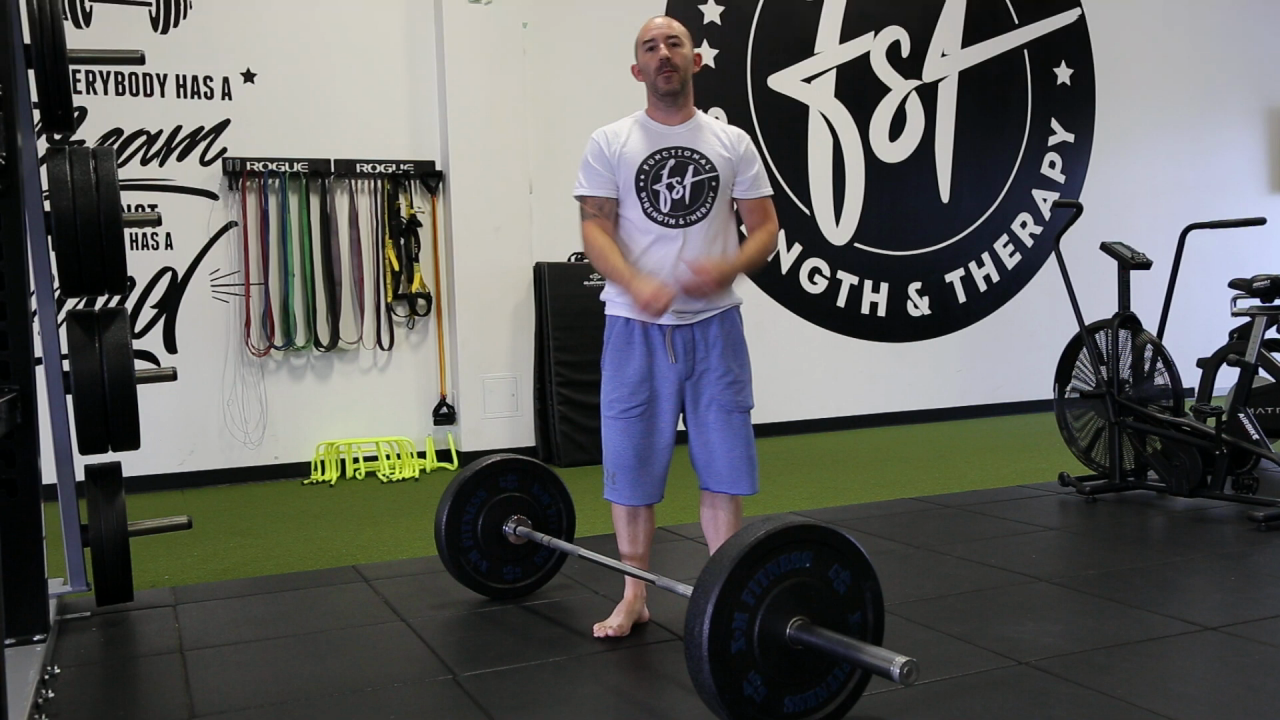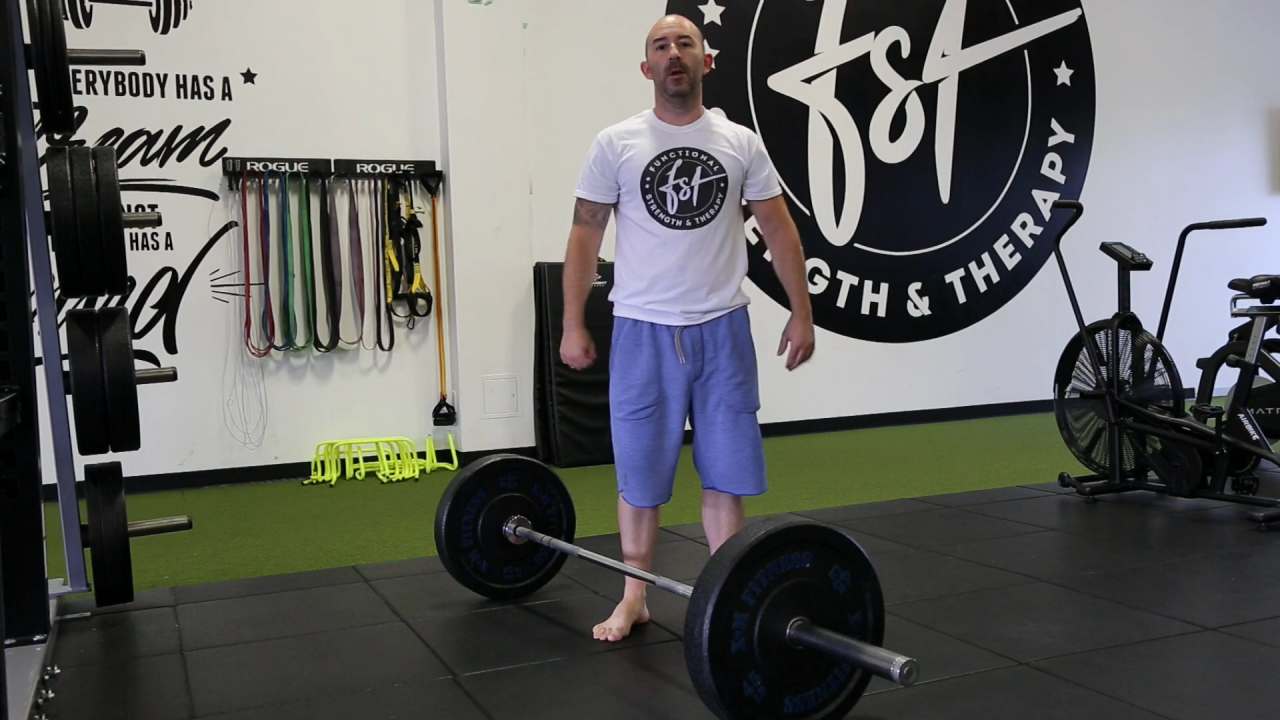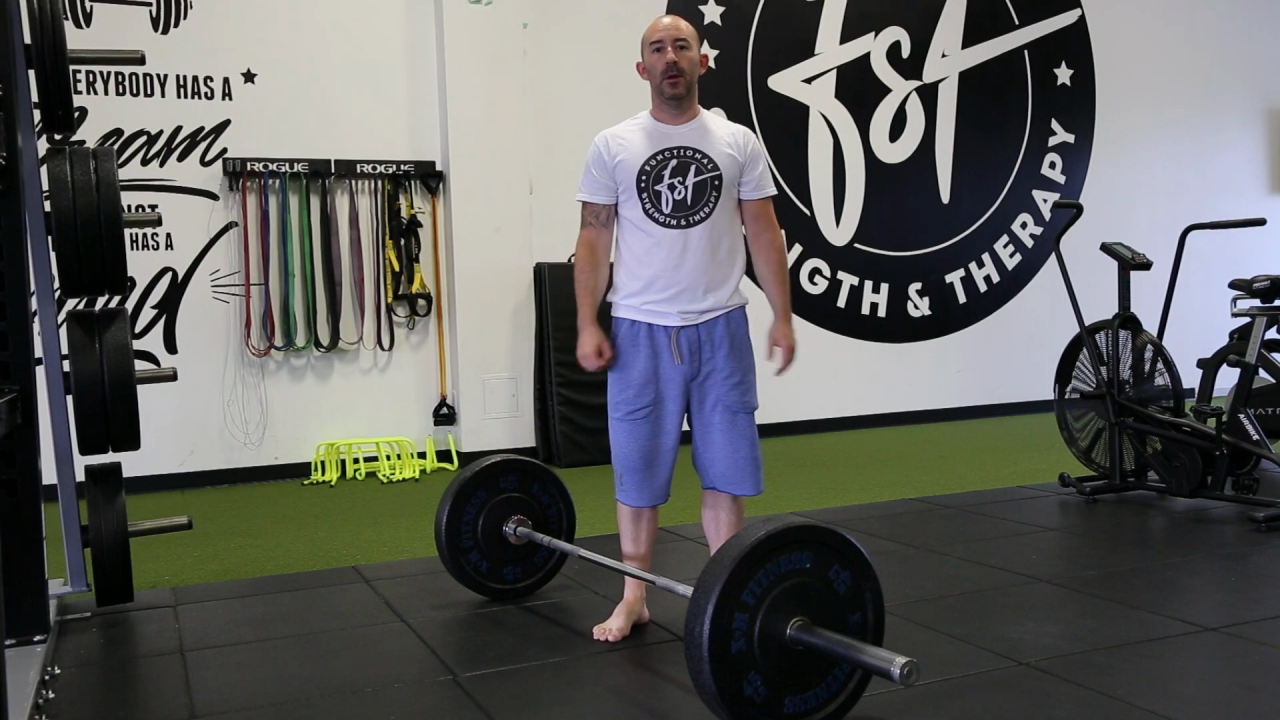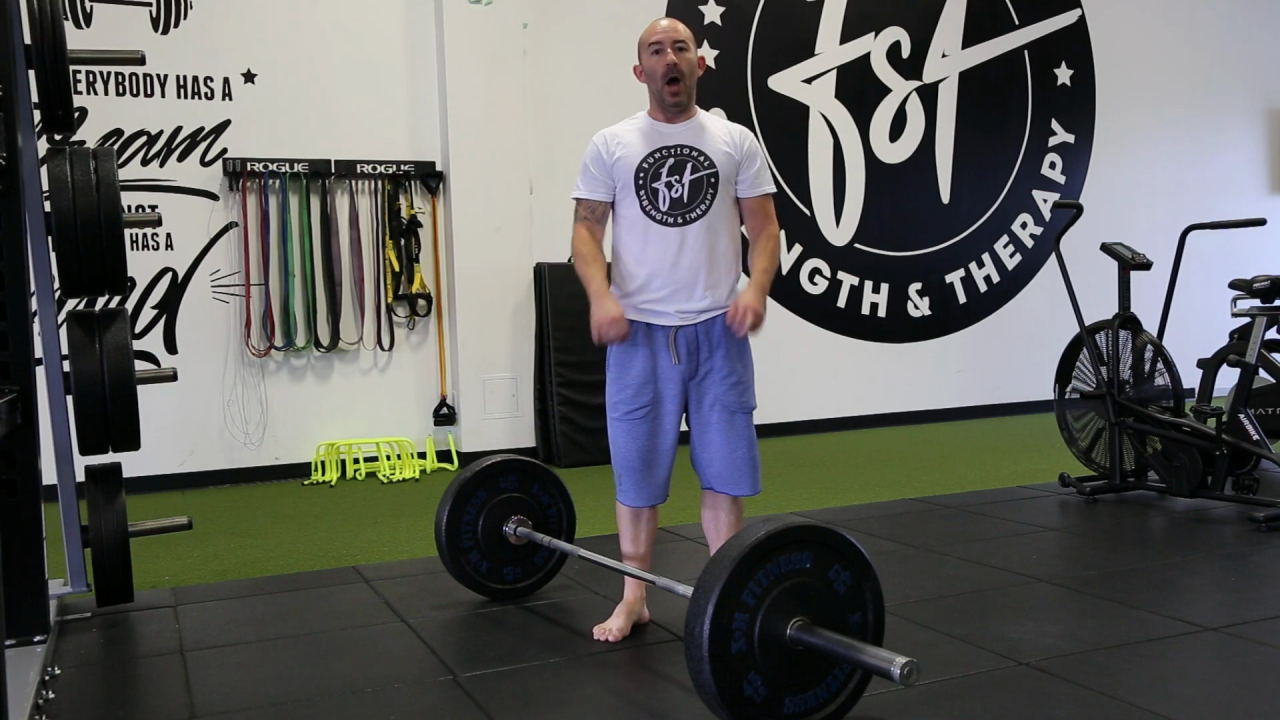
dt=0.3s
person 1, frame 1
left shoulder: (732, 143)
right shoulder: (610, 143)
left elbow: (764, 229)
right elbow: (596, 231)
left wrist: (728, 267)
right wrist: (636, 285)
left hip: (715, 327)
right hip: (637, 329)
left knee: (723, 467)
right knee: (631, 464)
right ankle: (633, 597)
person 1, frame 2
left shoulder: (741, 143)
right shoulder: (615, 143)
left elbow: (778, 229)
right elbow: (585, 236)
left wrist: (801, 313)
right wrist: (572, 324)
left hip: (721, 327)
right hip: (643, 330)
left knee: (726, 468)
right knee: (639, 467)
right ankle: (635, 596)
person 1, frame 3
left shoulder: (737, 142)
right shoulder: (612, 145)
left elbow: (764, 232)
right elbow: (593, 238)
left wrist: (782, 316)
right wrist: (588, 325)
left hip: (720, 327)
right hip: (640, 331)
left knee: (725, 468)
right knee: (637, 468)
right ankle: (633, 598)
person 1, frame 4
left shoulder: (736, 141)
right shoulder: (610, 144)
left elbow: (763, 228)
right elbow: (586, 229)
left wrist: (755, 290)
right wrist: (601, 296)
left hip: (717, 328)
right hip: (639, 330)
left knee: (724, 467)
right knee: (636, 466)
right ankle: (634, 596)
